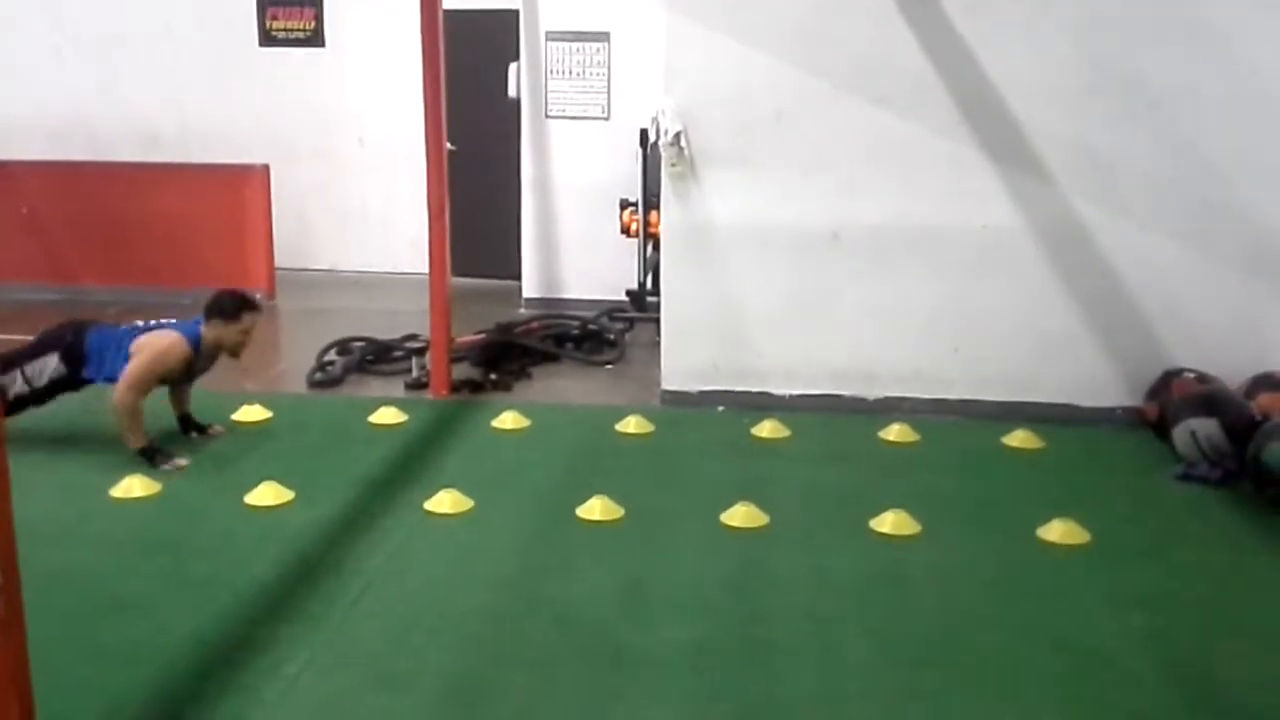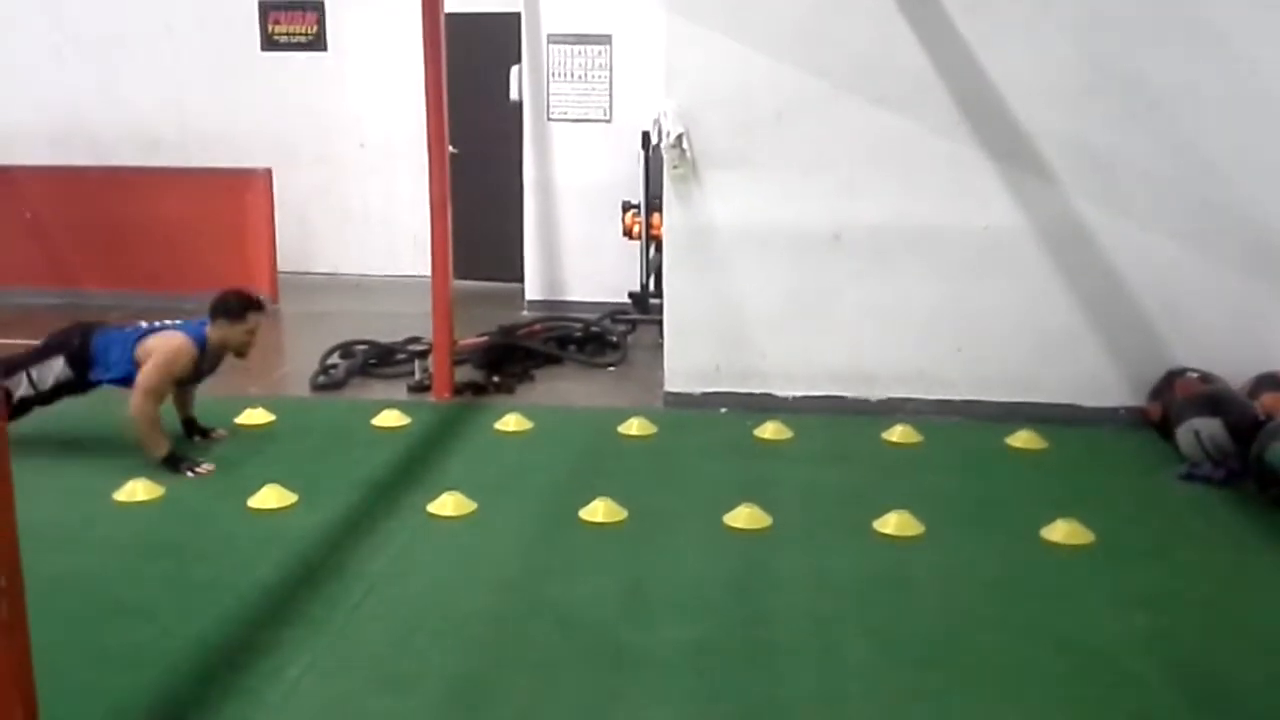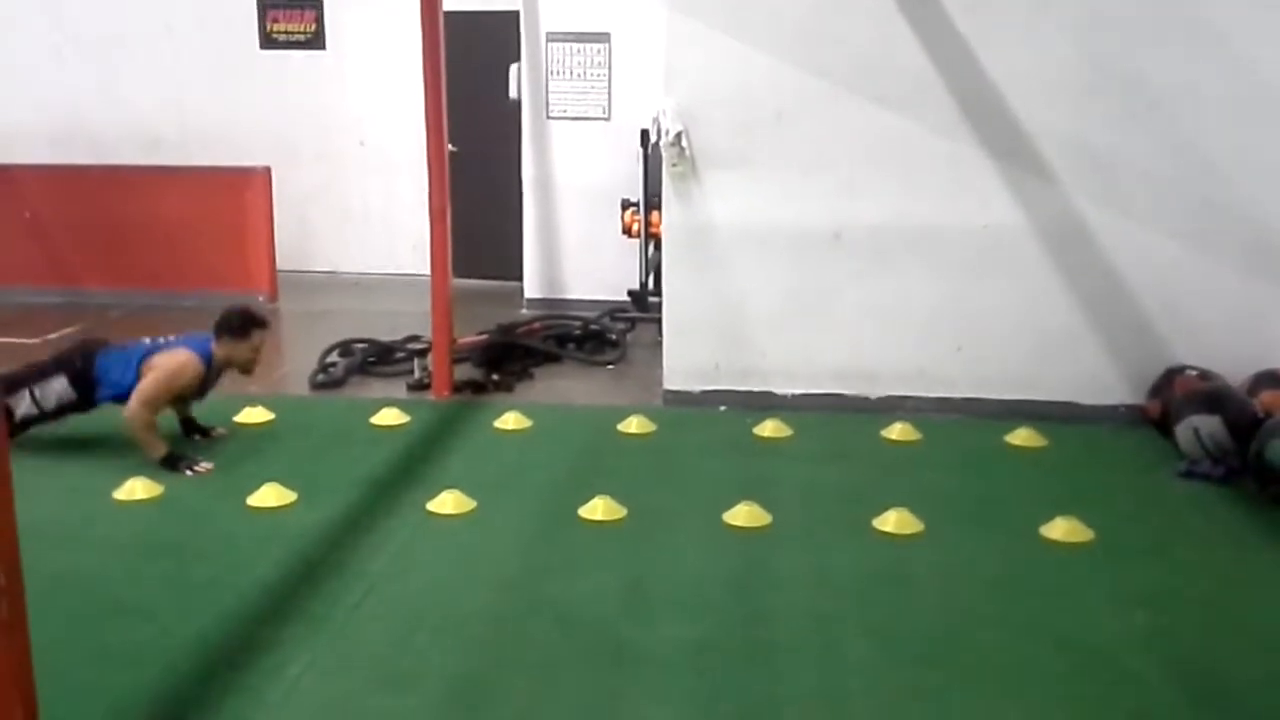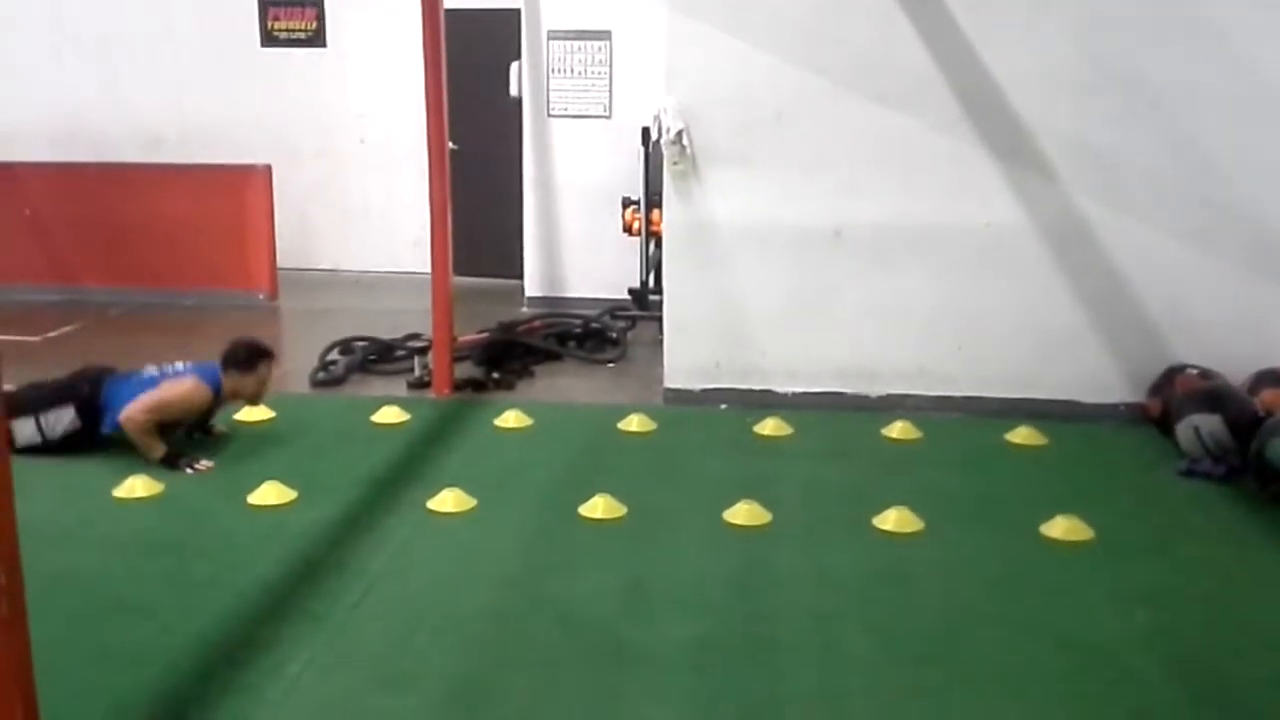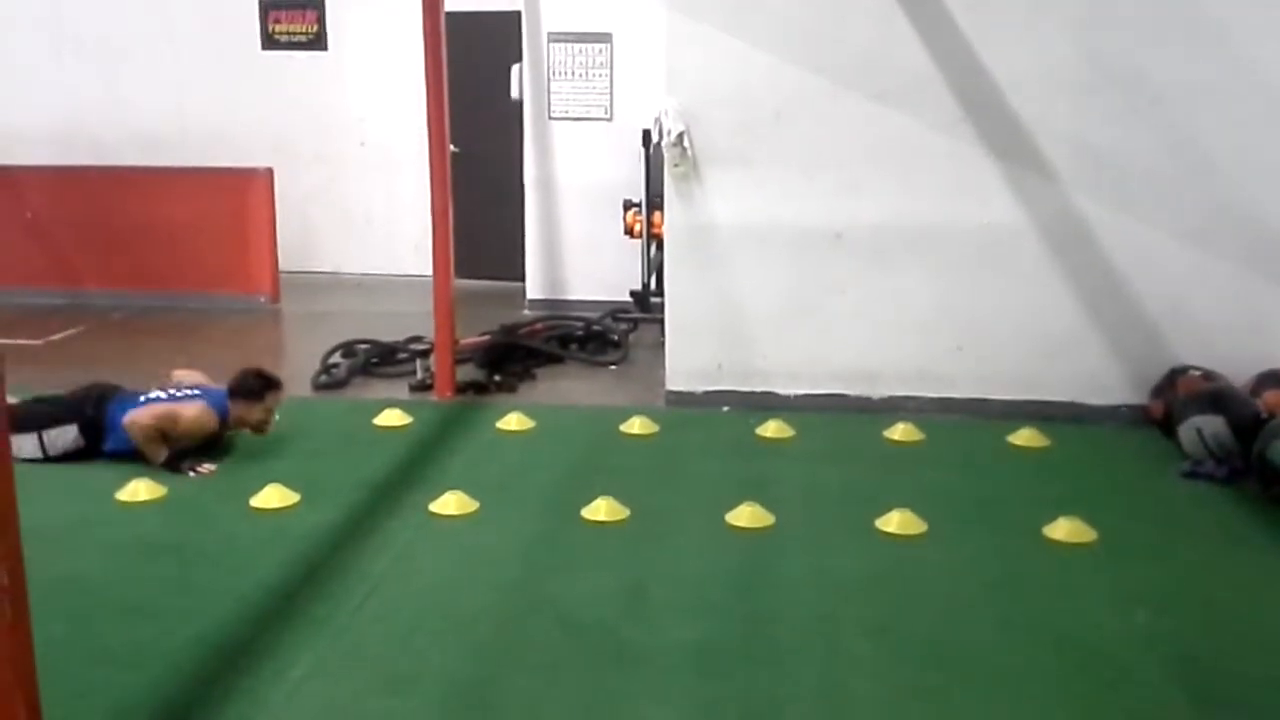
dt=0.1s
person 1, frame 1
left shoulder: (206, 342)
right shoulder: (175, 347)
left elbow: (180, 376)
right elbow: (124, 398)
left wrist: (186, 420)
right wrist: (145, 450)
left hip: (92, 343)
right hip: (74, 349)
person 1, frame 2
left shoulder: (211, 338)
right shoulder: (181, 349)
left elbow: (181, 381)
right elbow: (141, 407)
left wrist: (190, 424)
right wrist: (171, 459)
left hip: (101, 344)
right hip: (80, 352)
person 1, frame 3
left shoulder: (215, 356)
right shoulder: (188, 365)
right elbow: (135, 412)
left wrist: (189, 423)
right wrist: (169, 459)
left hip: (101, 360)
right hip: (84, 373)
person 1, frame 4
left shoulder: (215, 375)
right shoulder: (198, 394)
right elbow: (131, 418)
left wrist: (193, 423)
right wrist: (166, 457)
left hip: (106, 384)
right hip: (90, 403)
person 1, frame 5
left shoulder: (219, 394)
right shoulder: (205, 418)
left elbow: (178, 374)
right elbow: (136, 422)
right wrist: (170, 460)
left hip: (111, 401)
right hip: (93, 422)
left knee: (24, 414)
